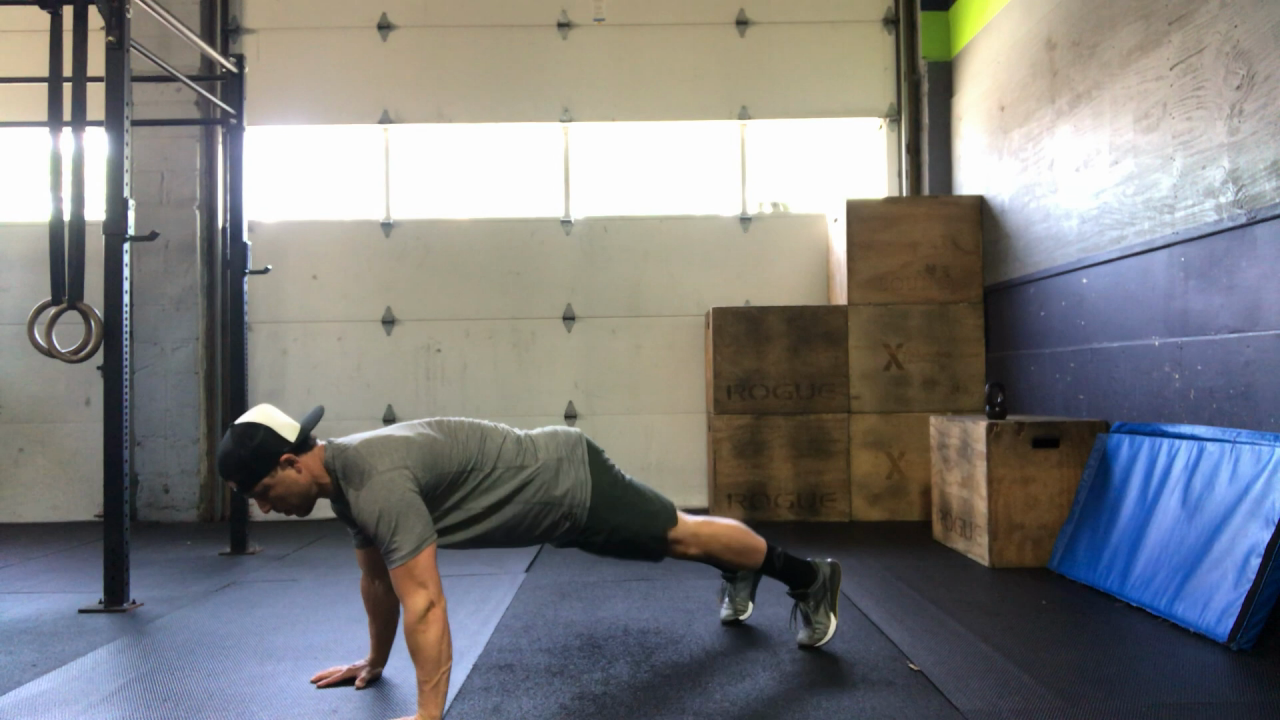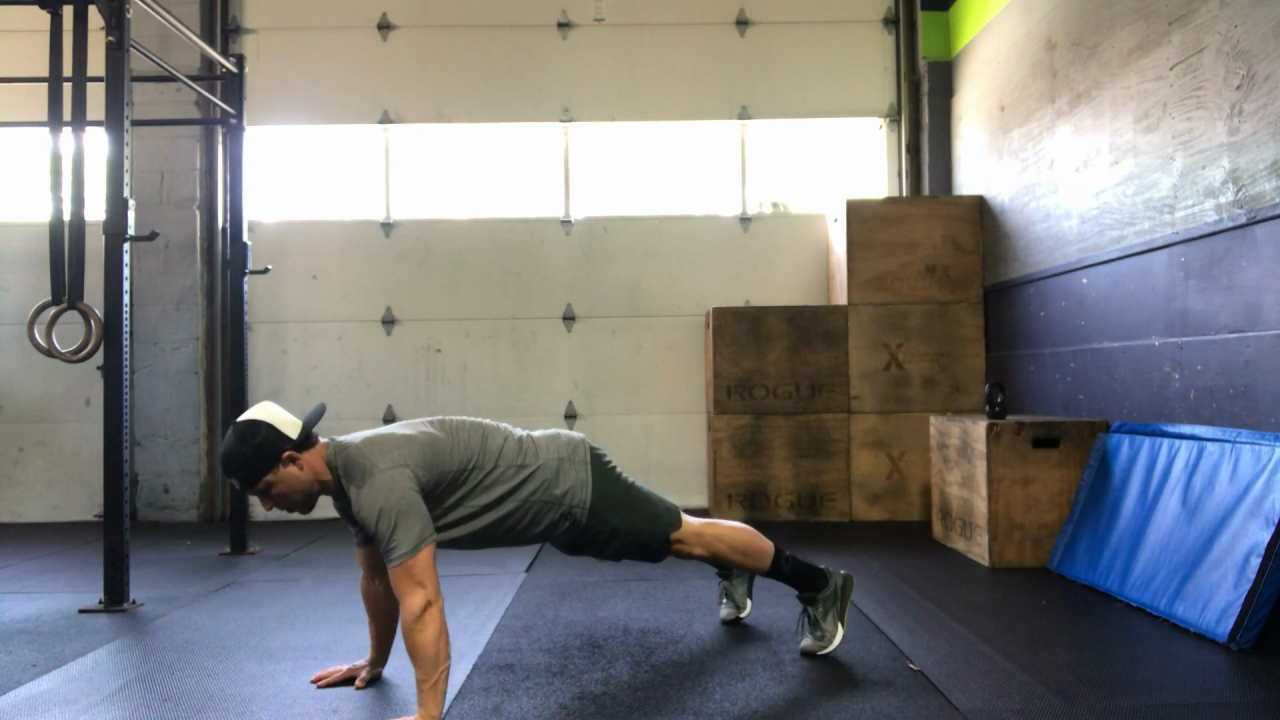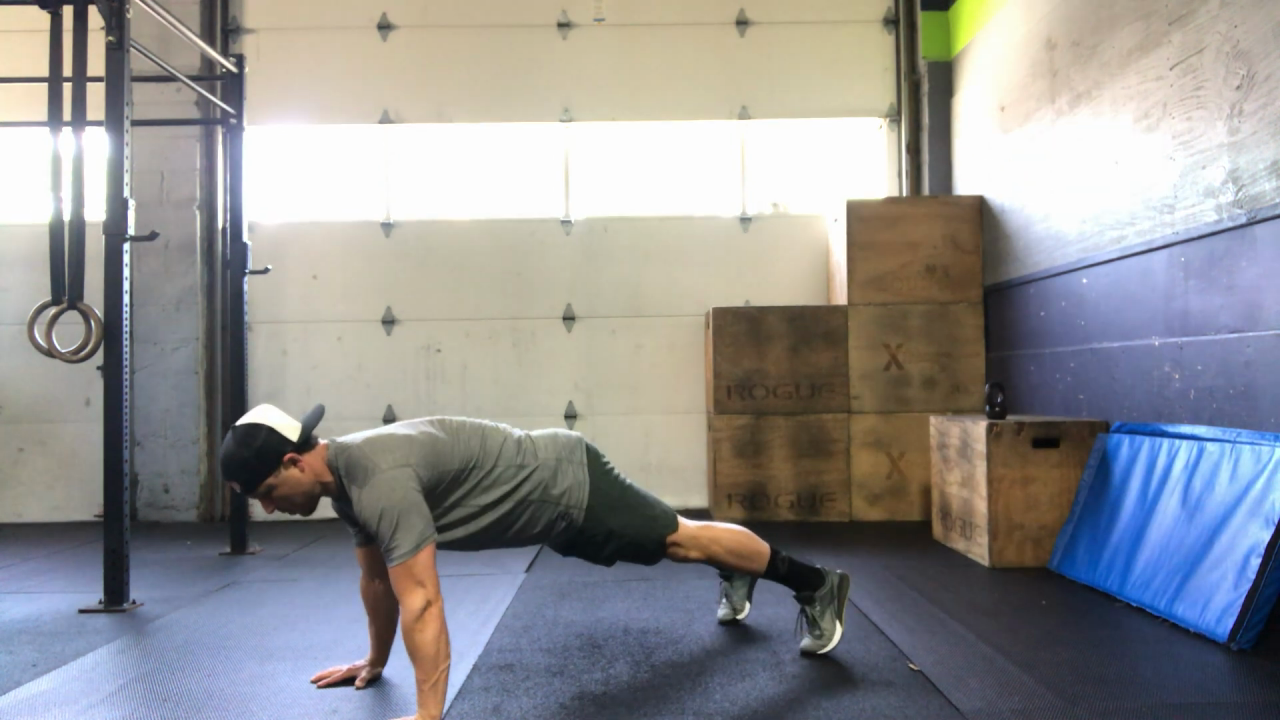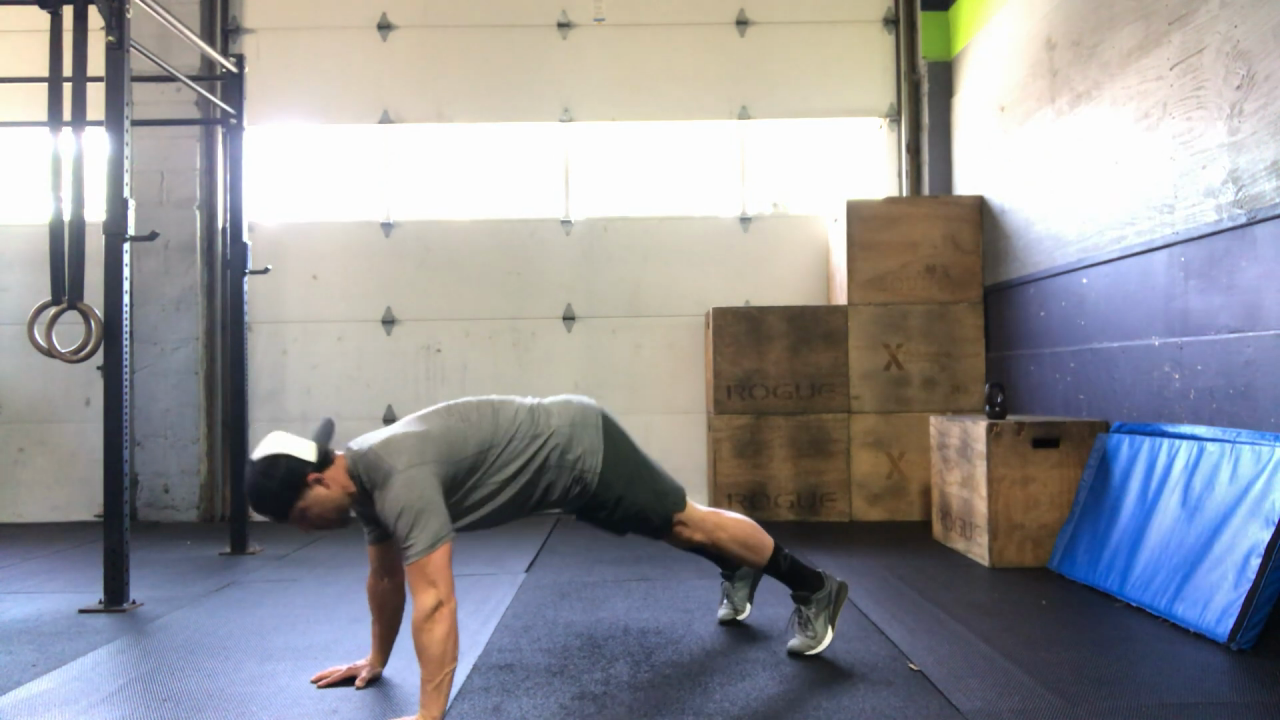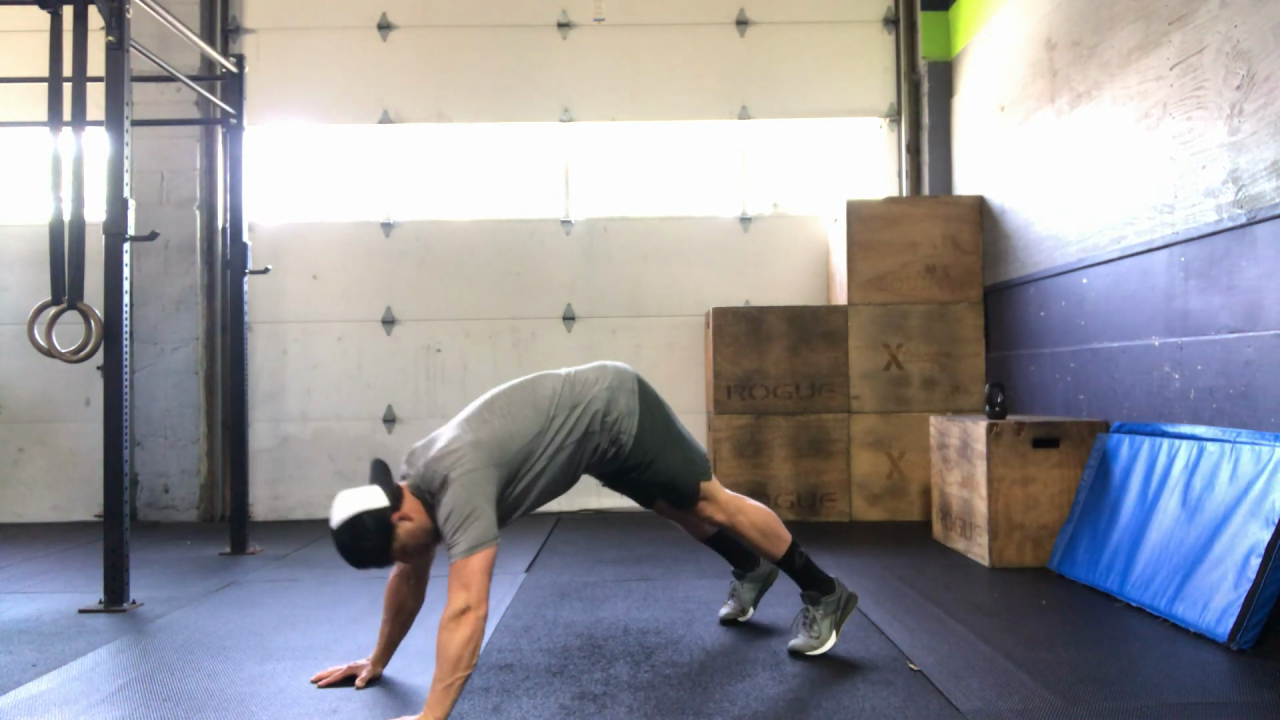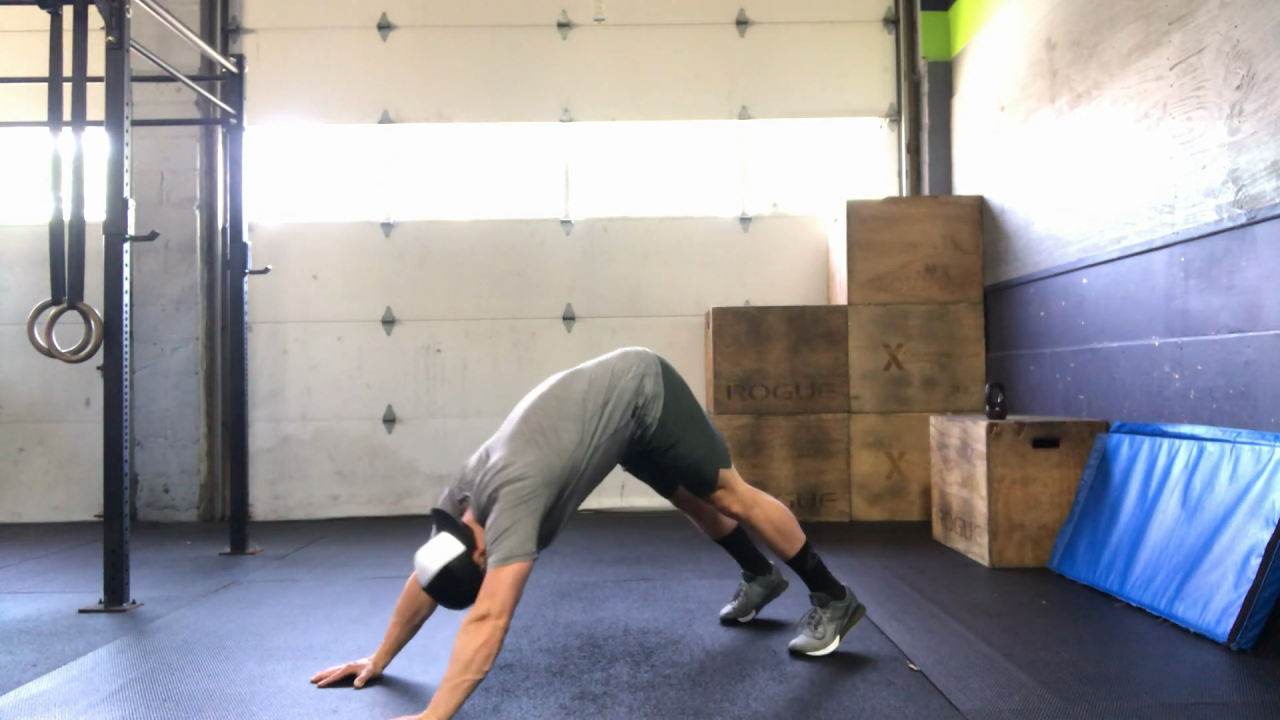
dt=0.5s
person 1, frame 1
left shoulder: (378, 484)
right shoulder: (344, 476)
left elbow: (423, 603)
right elbow: (376, 579)
right wrist: (375, 661)
left hip: (566, 485)
right hip: (553, 487)
left knee: (682, 535)
right knee: (662, 529)
left ankle: (809, 579)
right ankle: (737, 576)
person 1, frame 2
left shoulder: (378, 482)
right shoulder: (346, 474)
left elbow: (421, 603)
right elbow: (376, 578)
right wrist: (373, 660)
left hip: (567, 485)
right hip: (553, 495)
left knee: (688, 538)
right knee: (672, 539)
left ankle: (819, 587)
right ankle: (733, 577)
person 1, frame 3
left shoulder: (379, 481)
right shoulder: (346, 477)
left elbow: (421, 603)
right elbow: (375, 579)
right wrist: (373, 661)
left hip: (564, 487)
right hip: (552, 495)
left knee: (682, 541)
right knee: (663, 536)
left ankle: (815, 587)
right ankle: (734, 578)
person 1, frame 4
left shoulder: (398, 478)
right shoulder: (362, 475)
left elbow: (434, 600)
right elbow: (385, 576)
right wrist: (375, 660)
left hip: (578, 448)
right hip: (561, 453)
left knee: (687, 521)
right knee: (661, 525)
left ankle: (814, 590)
right ankle: (738, 574)
person 1, frame 5
left shoulder: (457, 484)
right shoulder: (415, 483)
left elbow: (467, 606)
right elbow: (408, 580)
right wrist: (376, 661)
left hip: (614, 408)
right hip: (596, 423)
left knee: (710, 502)
right knee: (677, 509)
left ankle: (823, 594)
right ankle: (750, 570)
person 1, frame 6
left shoulder: (512, 499)
right shoulder: (464, 493)
left elbow: (488, 618)
right elbow: (423, 581)
right wrist: (378, 659)
left hip: (644, 392)
right hip: (622, 406)
left knee: (731, 495)
right knee: (691, 499)
left ankle: (832, 600)
right ankle: (760, 576)
